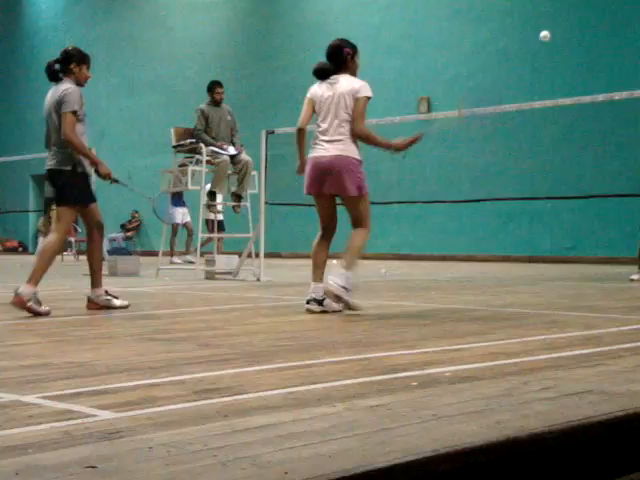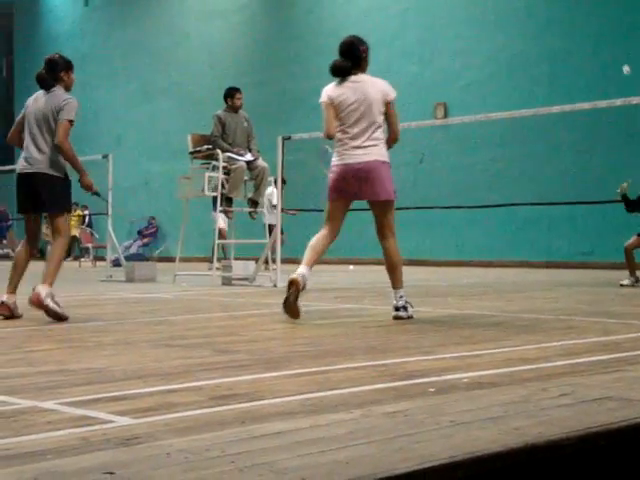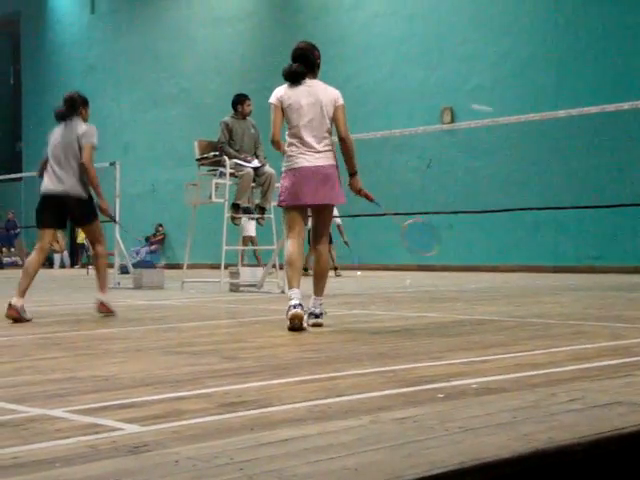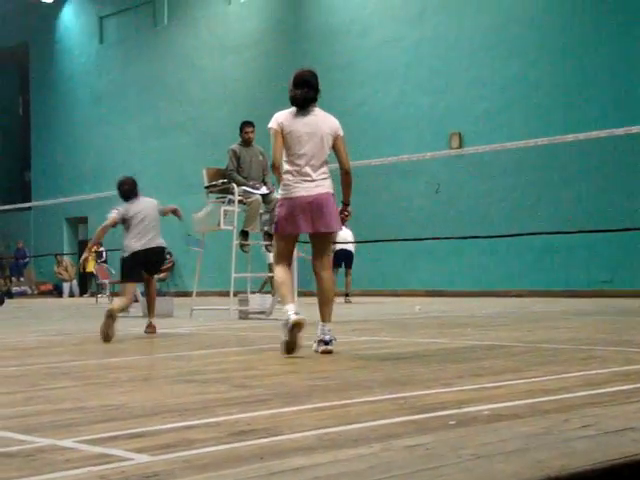
dt=0.7s
person 1, frame 1
left shoulder: (316, 89)
right shoulder: (358, 86)
left elbow: (300, 128)
right elbow: (358, 132)
left wrist: (301, 160)
right wrist: (393, 145)
left hip: (317, 161)
right hip: (344, 160)
left knee: (326, 229)
right knee: (361, 226)
left ankle: (315, 294)
right ankle: (341, 279)
person 1, frame 2
left shoulder: (331, 91)
right shoulder: (382, 87)
left elbow: (329, 133)
right elbow: (394, 135)
left hip: (343, 166)
right hip: (376, 165)
left knee: (329, 230)
right knee: (387, 235)
left ankle: (300, 276)
right ankle: (400, 301)
person 1, frame 3
left shoulder: (280, 93)
right shoulder: (332, 93)
left elbow: (275, 138)
right elbow: (344, 138)
right wrist: (353, 174)
left hip: (297, 171)
right hip: (326, 169)
left knee: (294, 238)
right knee: (321, 241)
left ankle: (295, 302)
right ankle: (316, 307)
person 1, frame 4
left shoulder: (281, 119)
right shoulder: (331, 122)
left elbow: (276, 162)
right elbow: (346, 168)
right wrist: (346, 203)
left hip: (291, 198)
right hip: (323, 197)
left knee: (282, 263)
right knee: (323, 267)
left ankle: (292, 313)
right ankle: (325, 335)
person 2, frame 1
left shoulder: (54, 92)
right shoulder: (70, 91)
left elbow: (52, 138)
right elbow: (68, 136)
left wrist: (87, 164)
right wrist: (98, 163)
left hip: (62, 168)
right hip: (68, 169)
left knee: (96, 228)
right knee: (61, 231)
left ankle: (98, 294)
right ankle: (26, 292)
person 2, frame 2
left shoulder: (33, 100)
right shoulder: (67, 100)
right elbow: (61, 142)
right wrist: (83, 173)
left hip: (25, 172)
right hip: (51, 174)
left knee: (31, 239)
right knee: (61, 236)
right ankle: (43, 292)
person 2, frame 3
left shoulder: (55, 133)
right shoulder: (87, 130)
left elbow: (43, 170)
right elbow: (86, 163)
right wrist: (101, 198)
left hip: (48, 194)
right hip: (76, 194)
left knee: (40, 250)
right knee: (99, 243)
left ankle: (16, 303)
right ankle: (102, 299)
person 2, frame 4
left shoulder: (123, 210)
right shoulder: (152, 203)
left elbow: (106, 226)
right elbow: (164, 211)
left wrist: (88, 249)
right wrist: (174, 210)
left hip: (133, 252)
right hip: (157, 249)
left knee: (127, 298)
right knee: (148, 280)
left ankle: (113, 311)
right ankle: (151, 322)
person 3, frame 1
left shoulder: (228, 110)
right shoulder: (203, 110)
left elbow: (235, 131)
right elbow: (198, 133)
left wrist: (237, 144)
right wrist: (215, 144)
right hip: (211, 148)
left knee: (247, 161)
right knee: (225, 160)
left ankle: (238, 194)
person 3, frame 2
left shoulder: (244, 116)
right shoulder: (220, 116)
left elbow: (251, 137)
right elbow: (215, 139)
left wrist: (254, 150)
right wrist: (231, 150)
left hip: (246, 154)
right hip: (228, 154)
left knee: (263, 167)
right knee: (241, 166)
left ankle: (255, 200)
right ankle: (229, 198)
person 3, frame 3
left shoulder: (251, 123)
right shoulder: (227, 122)
left elbow: (258, 144)
right elbow: (223, 146)
left wrist: (260, 157)
right wrist: (239, 156)
left hip: (252, 160)
right hip: (234, 160)
left knee: (270, 173)
right knee: (248, 172)
left ankle: (261, 206)
right ankle: (237, 205)
person 3, frame 4
left shoulder: (260, 150)
right shoulder: (234, 150)
left elbow: (266, 172)
right elbow: (230, 173)
left wrist: (268, 184)
right wrist: (247, 183)
left hip: (260, 188)
right hip: (242, 187)
left knee: (276, 199)
right knee: (256, 199)
left ankle: (269, 233)
right ankle: (245, 233)
